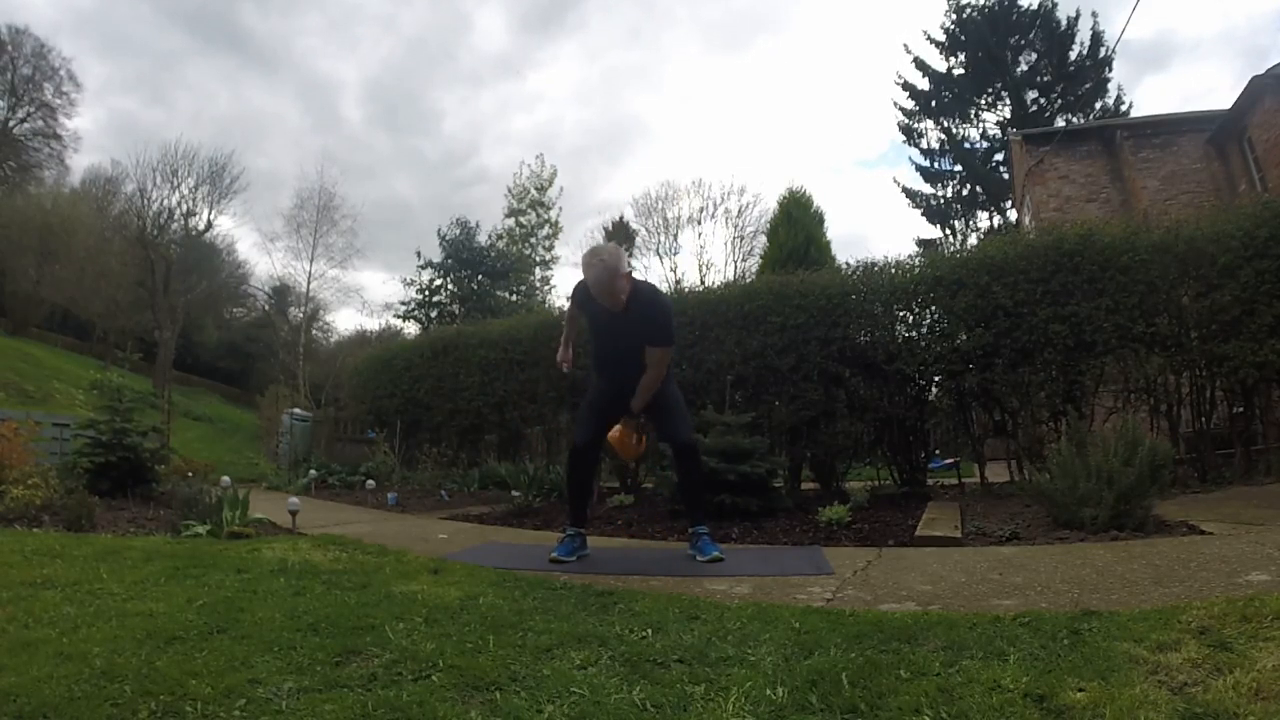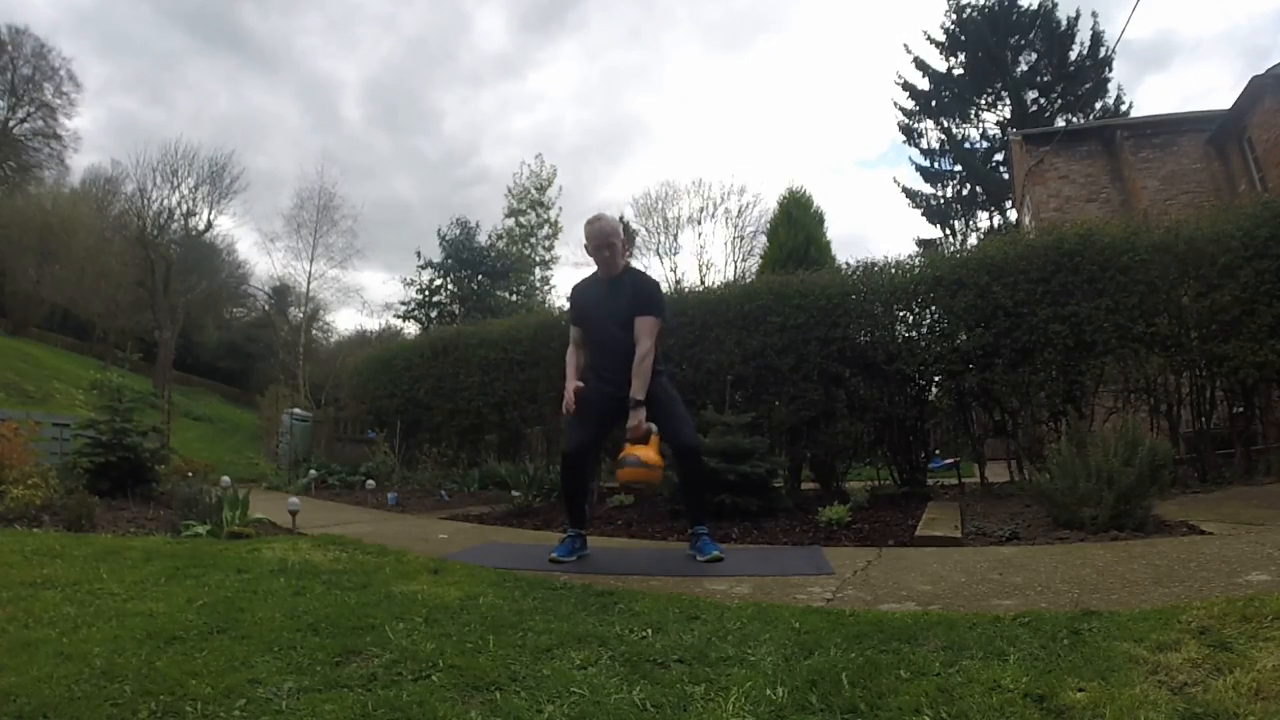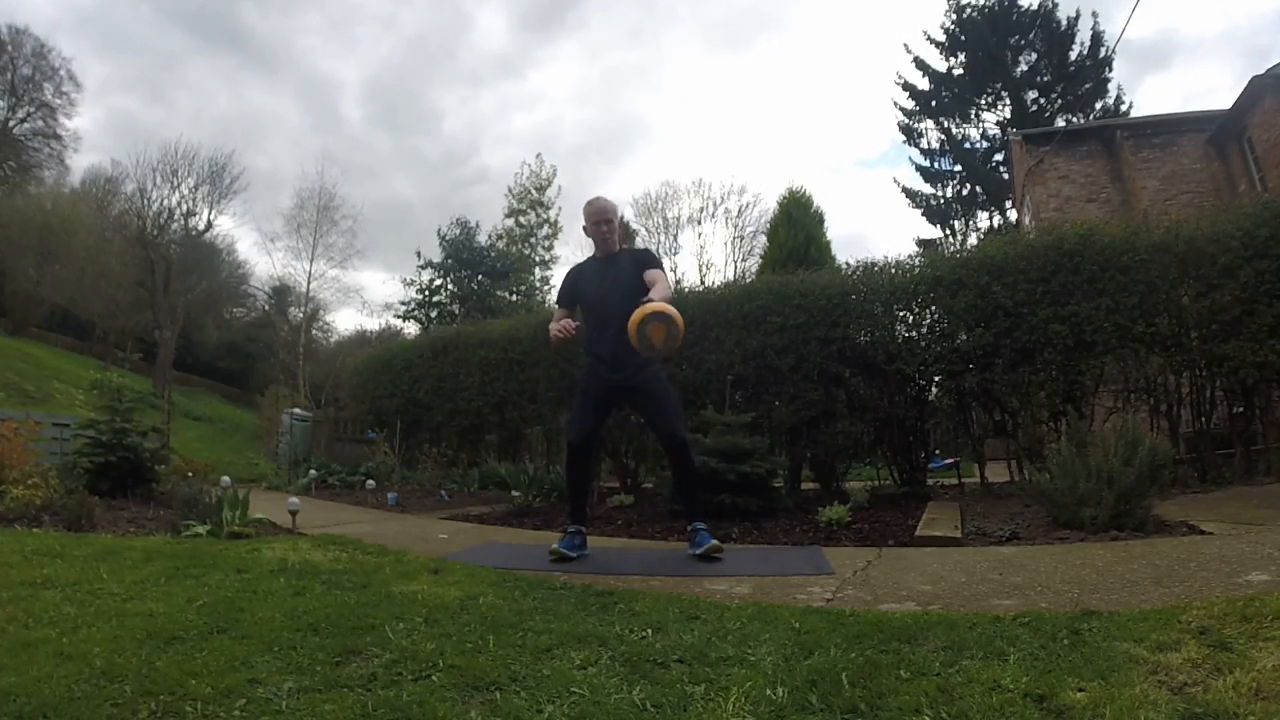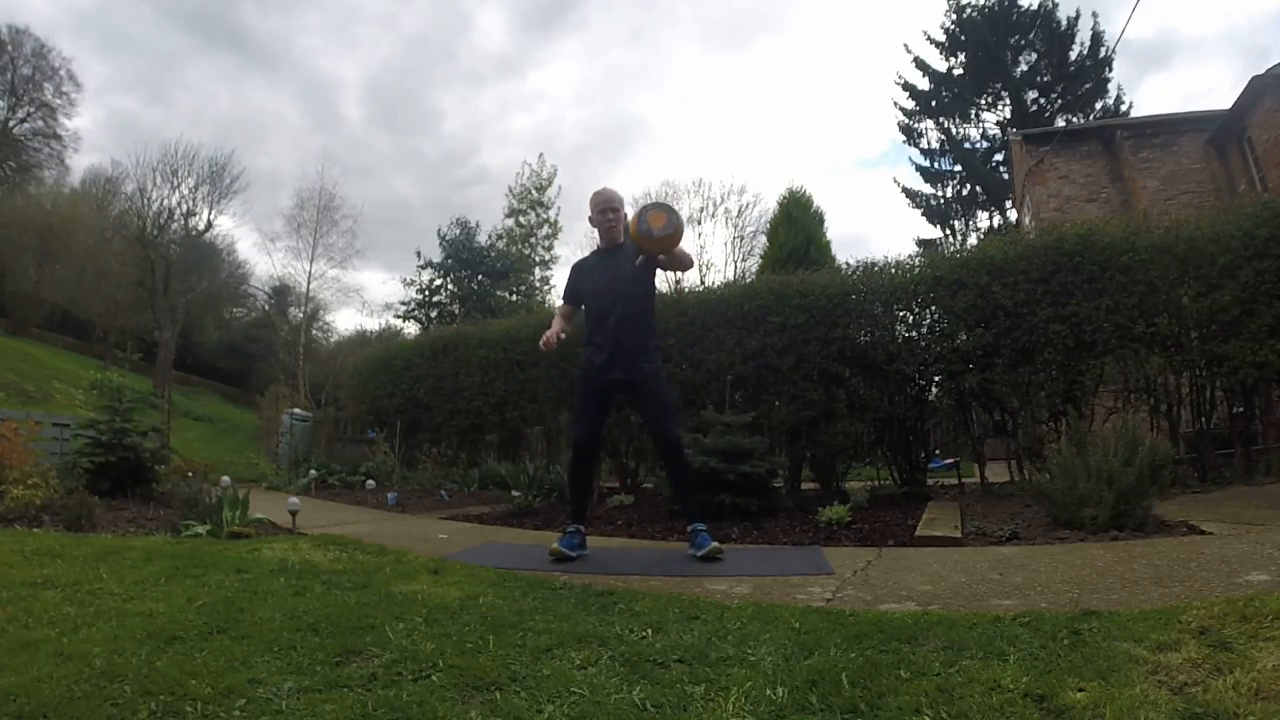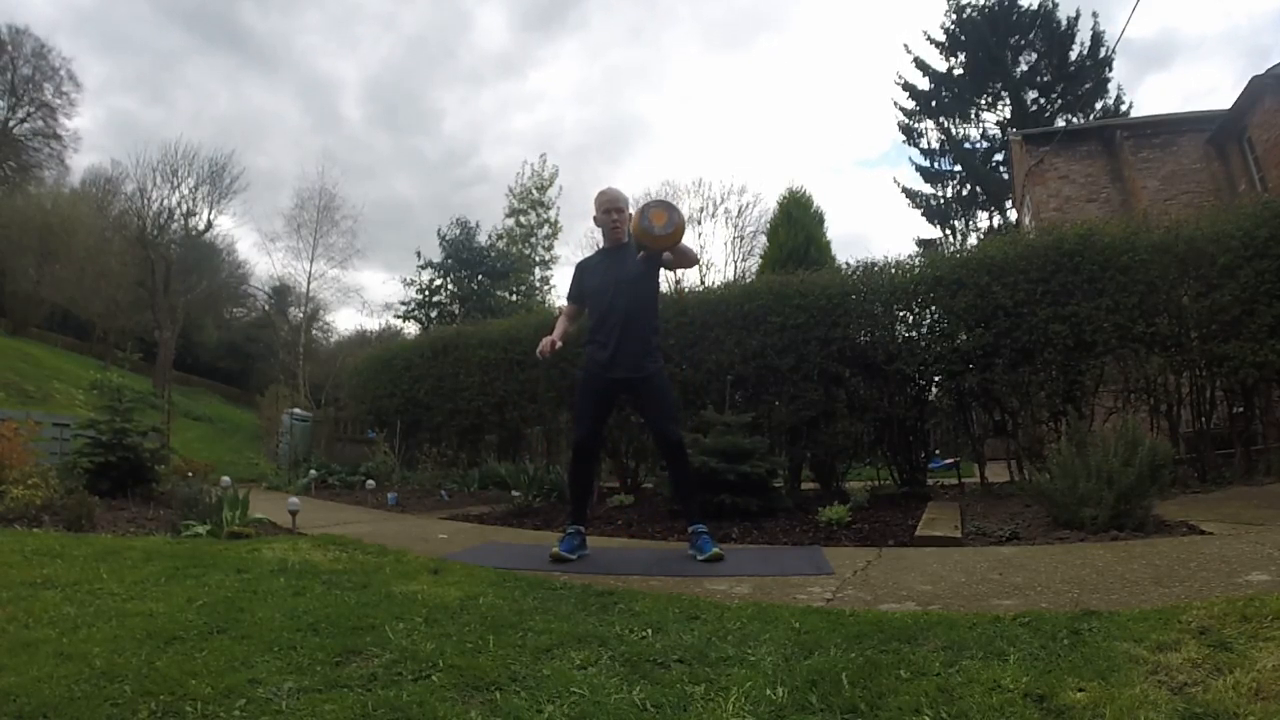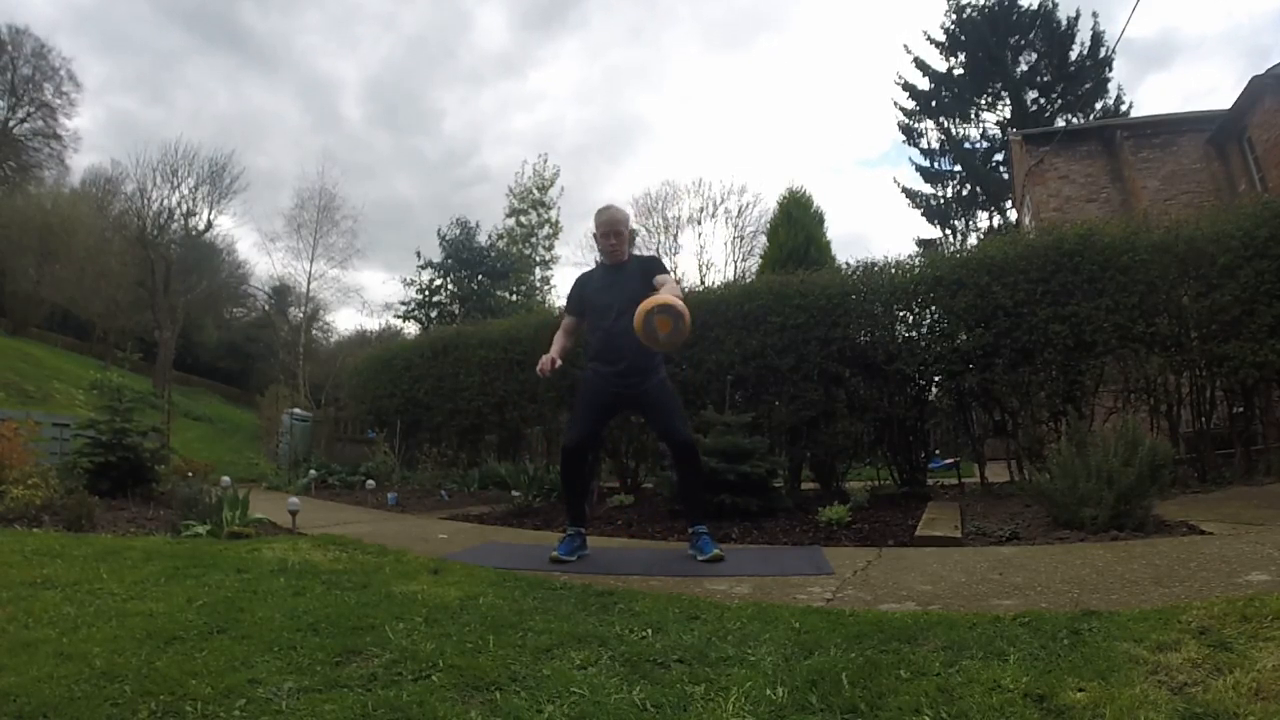
dt=0.2s
person 1, frame 1
left shoulder: (655, 303)
right shoulder: (585, 291)
left elbow: (655, 371)
left wrist: (633, 412)
right wrist: (565, 346)
left hip: (650, 386)
right hip: (607, 386)
left knee: (685, 444)
right knee: (581, 448)
left ankle: (699, 533)
right ankle: (575, 533)
person 1, frame 2
left shoulder: (644, 286)
right shoulder: (581, 292)
left elbow: (645, 347)
right elbow: (576, 346)
left wrist: (638, 403)
right wrist: (570, 383)
left hip: (648, 382)
right hip: (601, 388)
left knee: (688, 445)
right knee: (572, 452)
left ankle: (698, 533)
right ankle: (576, 534)
person 1, frame 3
left shoulder: (640, 258)
right shoulder: (577, 275)
left elbow: (662, 284)
right elbow: (556, 322)
left wrist: (655, 300)
right wrist: (558, 328)
left hip: (643, 368)
right hip: (598, 373)
left knee: (676, 440)
right knee: (577, 443)
left ankle: (697, 528)
right ankle: (576, 531)
person 1, frame 4
left shoulder: (642, 250)
right shoulder: (582, 268)
left elbow: (686, 263)
right elbow: (564, 313)
right wrist: (554, 331)
left hip: (643, 366)
right hip: (597, 368)
left knee: (669, 443)
right knee: (583, 445)
left ankle: (696, 530)
right ankle: (576, 531)
person 1, frame 5
left shoulder: (646, 251)
right shoulder: (586, 267)
left elbow: (690, 260)
right elbow: (570, 313)
right wrist: (555, 336)
left hip: (645, 367)
right hip: (599, 368)
left knee: (672, 443)
right knee: (583, 446)
left ankle: (697, 531)
right ankle: (576, 531)
person 1, frame 6
left shoulder: (647, 265)
right shoulder: (586, 282)
left elbow: (670, 286)
right elbow: (568, 329)
left wrist: (670, 298)
right wrist: (553, 354)
left hip: (647, 377)
right hip: (601, 379)
left knee: (684, 443)
right knee: (573, 447)
left ankle: (698, 532)
right ankle: (575, 533)
